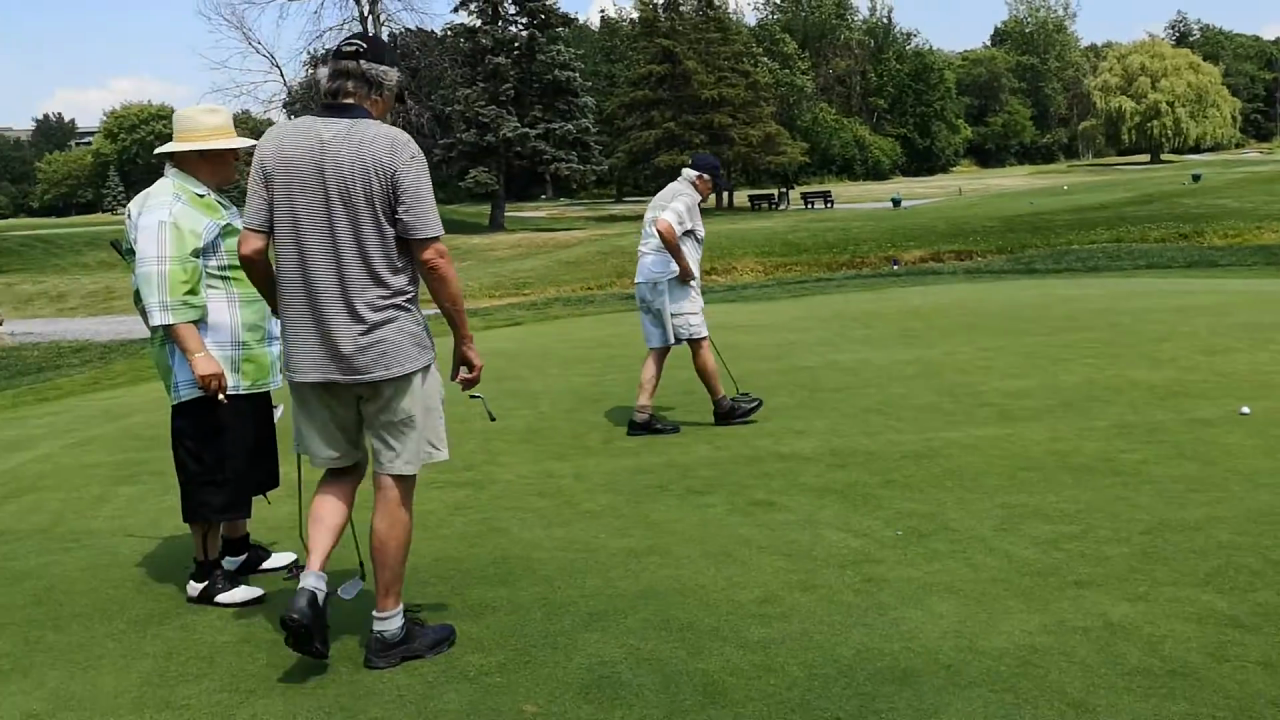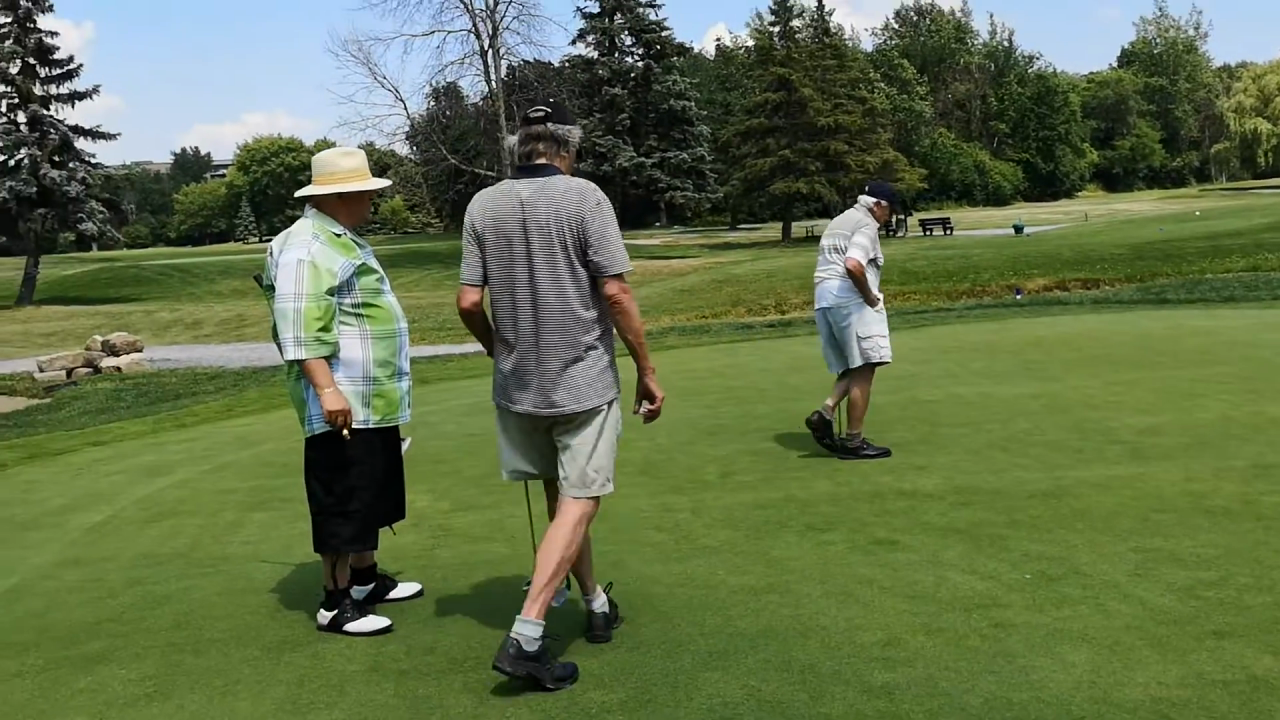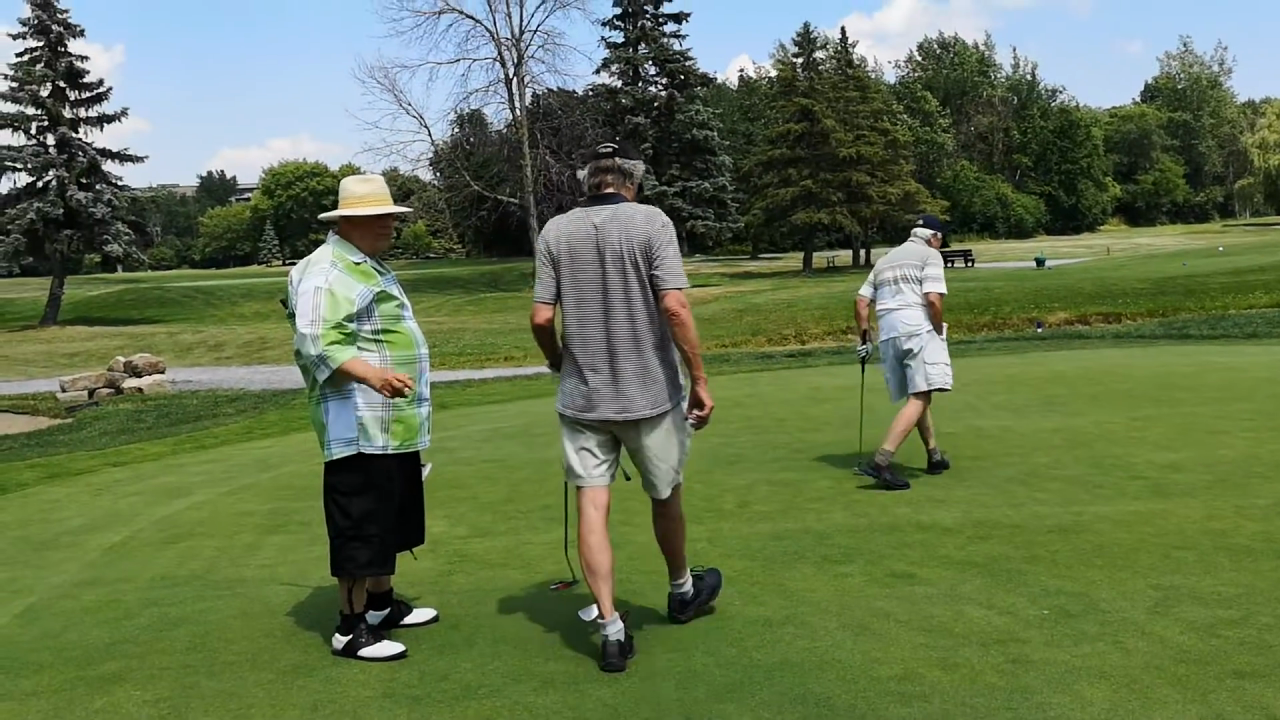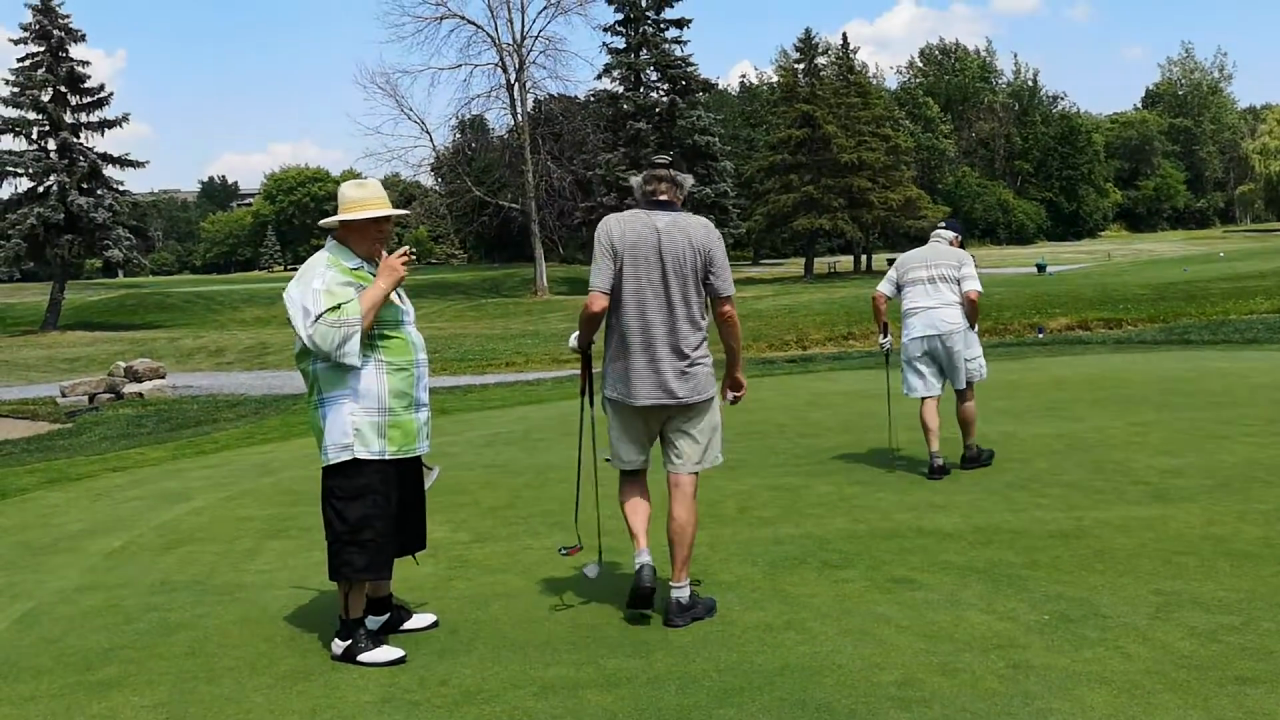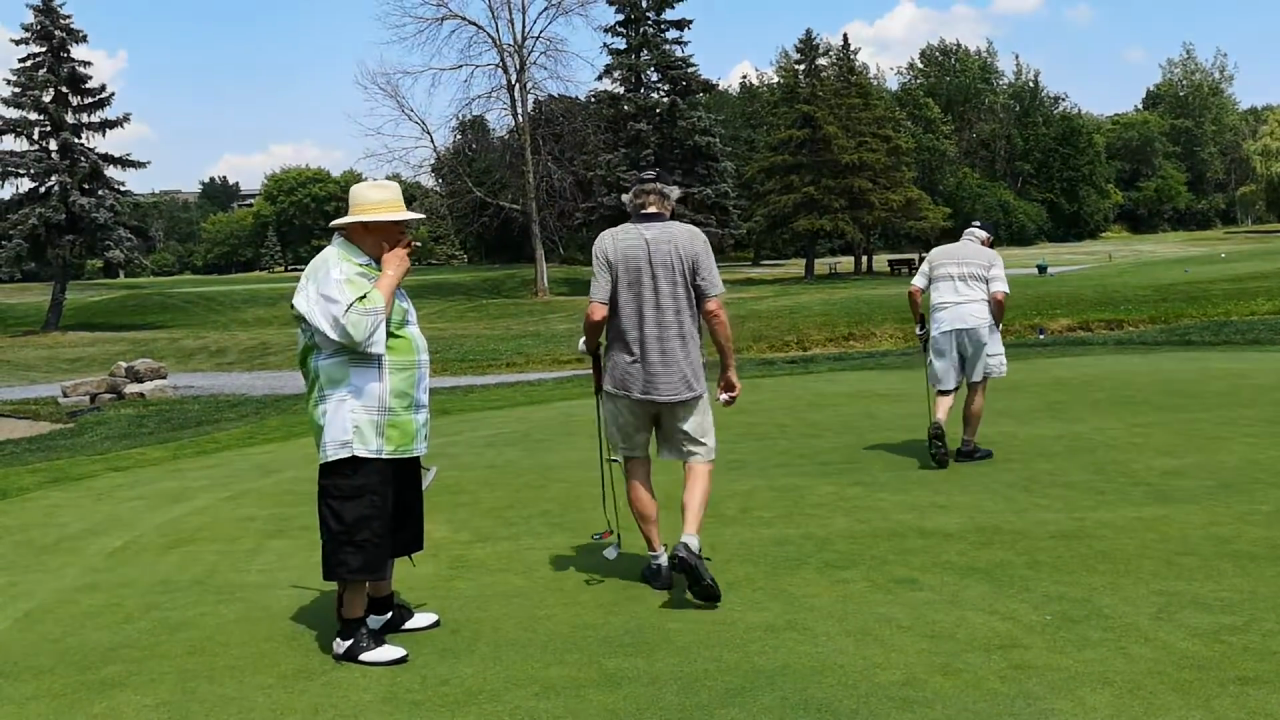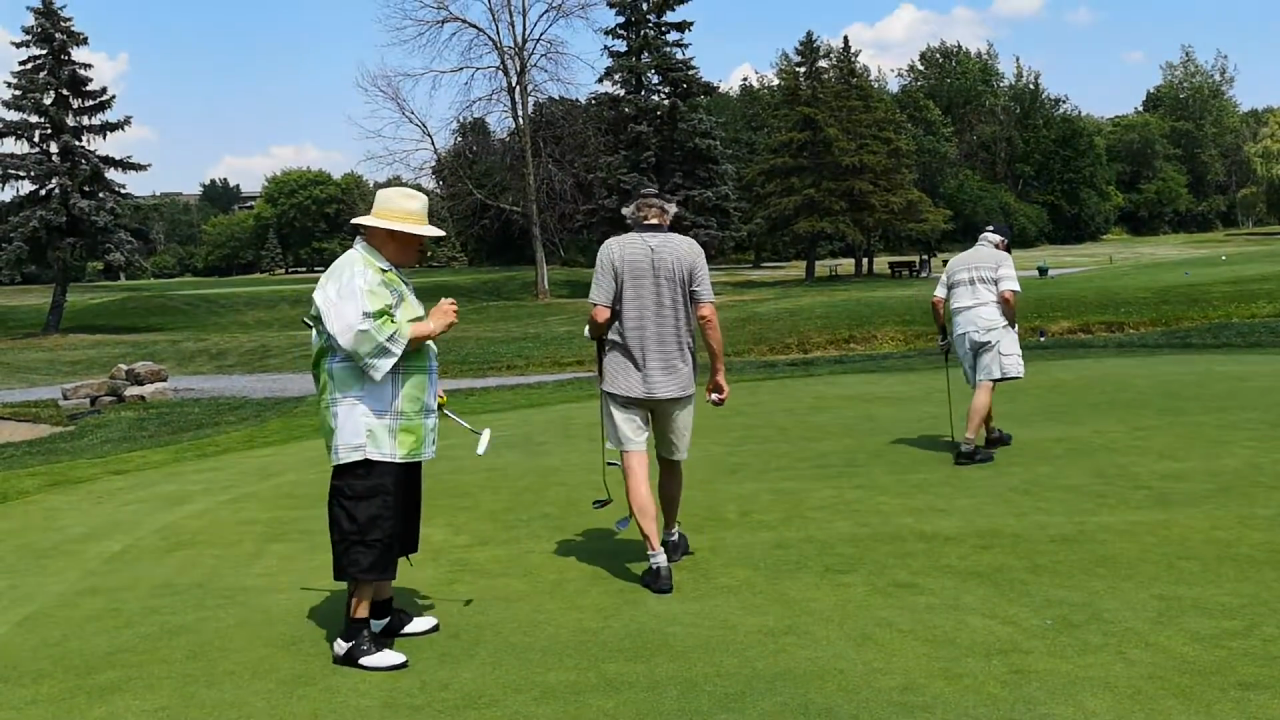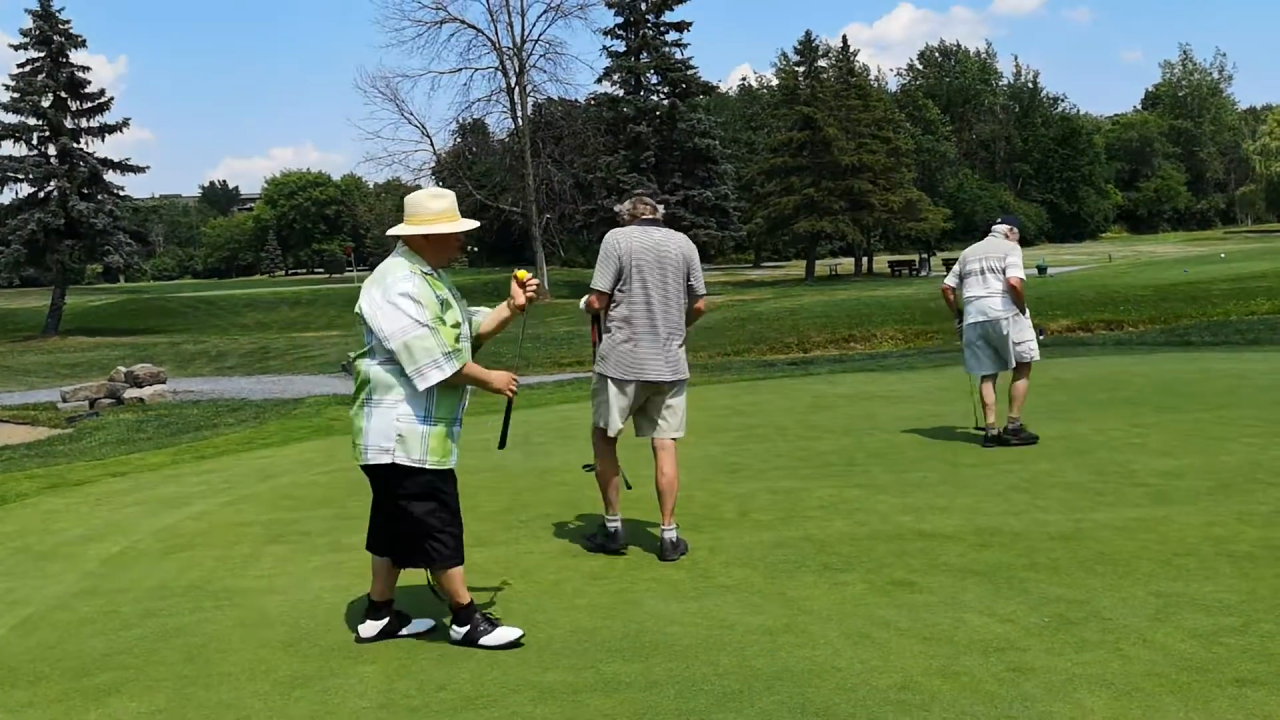
dt=0.5s
person 1, frame 1
left shoulder: (275, 142)
right shoulder: (394, 146)
left elbow: (250, 250)
right elbow: (431, 257)
right wrist: (464, 339)
left hip: (311, 351)
right hip: (390, 347)
left knee: (340, 473)
right knee: (393, 483)
left ankle: (310, 589)
right ankle: (389, 627)
person 1, frame 2
left shoulder: (482, 205)
right shoulder: (584, 196)
left elbow: (469, 302)
right elbow: (616, 294)
right wrist: (646, 370)
left hip: (517, 384)
right hip: (583, 380)
left knee: (561, 497)
right knee: (577, 504)
left ankle: (596, 605)
right ankle: (524, 637)
person 1, frame 3
left shoulder: (555, 230)
right shoulder: (651, 221)
left elbow: (542, 319)
right elbow: (674, 307)
left wrist: (558, 361)
right wrist: (699, 379)
left hip: (582, 395)
right hip: (650, 392)
left knee: (592, 507)
right knee: (665, 497)
left ankle: (610, 628)
right ankle: (683, 592)
person 1, frame 4
left shoulder: (613, 227)
right shoulder: (703, 231)
left elbow: (596, 305)
right elbow: (725, 311)
left wrist: (582, 340)
right wrist: (735, 369)
left hip: (627, 380)
right hip: (690, 381)
left knee: (632, 474)
right knee: (682, 485)
left ankle: (642, 560)
right ankle: (680, 596)
person 1, frame 5
left shoulder: (608, 241)
right shoulder: (691, 237)
left elbow: (597, 314)
right elbow: (713, 310)
left wrist: (590, 345)
right wrist: (729, 368)
left hip: (626, 377)
right hip: (683, 377)
left knee: (637, 467)
right knee: (699, 462)
left ankle: (657, 560)
right ankle: (689, 543)
person 1, frame 6
left shoulder: (613, 248)
right shoulder: (689, 249)
left elbow: (601, 316)
right elbow: (707, 315)
left wrist: (594, 333)
right wrist: (718, 370)
left hip: (625, 376)
right hip: (676, 377)
left knee: (636, 466)
right knee: (671, 460)
left ankle: (657, 560)
right ankle: (670, 538)
person 1, frame 7
left shoulder: (616, 238)
right shoulder: (684, 243)
left elbow: (598, 302)
right elbow: (697, 307)
left wrist: (588, 304)
left hip: (622, 361)
right hip: (670, 363)
left knee: (604, 439)
right knee: (665, 446)
left ankle: (612, 526)
right ankle: (669, 535)
person 2, frame 1
left shoulder: (207, 201)
right shoulder: (167, 207)
right elbow: (166, 294)
right wrist: (198, 354)
left hip: (242, 367)
right hip: (210, 371)
left knee: (239, 466)
right knee: (212, 473)
left ankle: (238, 552)
right ankle: (206, 575)
person 2, frame 2
left shoulder: (341, 240)
right shoulder: (306, 246)
right elbow: (301, 327)
right wrist: (326, 389)
left hip: (374, 400)
right hip: (343, 401)
left knee: (369, 497)
right knee: (342, 503)
left ankle: (366, 580)
right ankle: (336, 602)
person 2, frame 3
left shoulder: (369, 265)
right shoulder: (326, 270)
right elbow: (319, 343)
left wrist: (390, 375)
right wrist: (373, 375)
left hip: (393, 424)
right hip: (358, 426)
left knee: (387, 519)
right knee: (360, 524)
left ankle: (382, 604)
right ankle: (351, 628)
person 2, frame 4
left shoulder: (372, 268)
right shoulder: (324, 272)
right elbow: (332, 334)
right wrist: (383, 286)
left hip: (393, 429)
right hip: (356, 431)
left knee: (387, 524)
right knee: (358, 530)
left ankle: (382, 608)
right ankle: (351, 633)
person 2, frame 5
left shoulder: (371, 267)
right shoulder: (332, 269)
right elbow: (361, 329)
right wrist: (391, 277)
left hip: (393, 428)
right hip: (356, 430)
left knee: (389, 523)
right knee: (357, 529)
left ankle: (383, 608)
right ankle: (352, 632)
person 2, frame 6
left shoulder: (385, 273)
right shoulder: (353, 274)
right elbow: (372, 343)
right wrist: (430, 326)
left hip: (397, 429)
right hip: (368, 430)
left knee: (393, 525)
right knee: (368, 528)
left ankle: (382, 612)
right ankle: (354, 635)
person 2, frame 7
left shoulder: (430, 276)
right shoulder: (398, 282)
left elbow: (470, 329)
right elbow: (431, 356)
left wrist: (511, 307)
right wrist: (490, 378)
left hip: (417, 429)
right hip: (406, 430)
left knee: (399, 523)
right knee: (435, 522)
left ankle: (378, 616)
right ankle: (466, 619)
person 3, frame 1
left shoulder: (667, 194)
right shoulder: (685, 197)
right elbow: (665, 229)
right wrist: (685, 266)
left hip: (649, 278)
right hip: (670, 278)
left knee: (659, 348)
right knee: (700, 343)
left ankle: (641, 416)
right ankle: (724, 406)
person 3, frame 2
left shoulder: (838, 222)
right shoulder: (866, 225)
right elbow: (853, 265)
right wrist: (870, 294)
left hip: (825, 302)
right hip: (852, 302)
left knee: (854, 370)
right knee: (863, 371)
left ankle: (824, 414)
right ankle: (853, 441)
person 3, frame 3
left shoulder: (886, 259)
right shoulder: (930, 255)
left elbow: (862, 302)
right elbow: (933, 299)
left wrist: (864, 338)
right wrist: (940, 331)
left hip: (888, 334)
right hip: (918, 331)
left knee: (916, 396)
right knee: (920, 398)
left ankle: (935, 456)
right ankle: (883, 458)
person 3, frame 4
left shoulder: (904, 259)
right shoulder: (960, 256)
left elbow: (879, 296)
right elbow: (972, 297)
left wrist: (883, 331)
right wrist: (971, 326)
left hip: (915, 333)
right hip: (952, 329)
left knee: (929, 396)
right knee: (965, 392)
left ankle: (936, 459)
right ankle: (970, 451)
person 3, frame 5
left shoulder: (936, 253)
right shoulder: (990, 256)
left elbow: (914, 291)
right elbow: (998, 298)
left wrist: (920, 324)
right wrist: (996, 325)
left hip: (942, 326)
right hip: (977, 323)
left knee: (947, 387)
right knee: (976, 386)
left ankle: (938, 425)
right ankle: (967, 446)
person 3, frame 6
left shoulder: (954, 262)
right shoulder: (1001, 257)
left elbow: (937, 301)
right elbow: (1007, 296)
left wrist: (942, 333)
right wrist: (1012, 325)
left hip: (962, 329)
right hip: (992, 325)
left knee: (980, 385)
right knee: (985, 386)
left ankle: (992, 434)
right ankle: (968, 446)
person 3, frame 7
left shoulder: (968, 252)
right shoulder: (1010, 248)
left elbow: (947, 288)
right elbow: (1014, 283)
left wrist: (958, 316)
right wrist: (1022, 311)
left hip: (974, 318)
right hip: (1003, 315)
left knee: (987, 374)
right knee: (1022, 369)
left ankle: (991, 430)
right ankle: (1012, 426)
